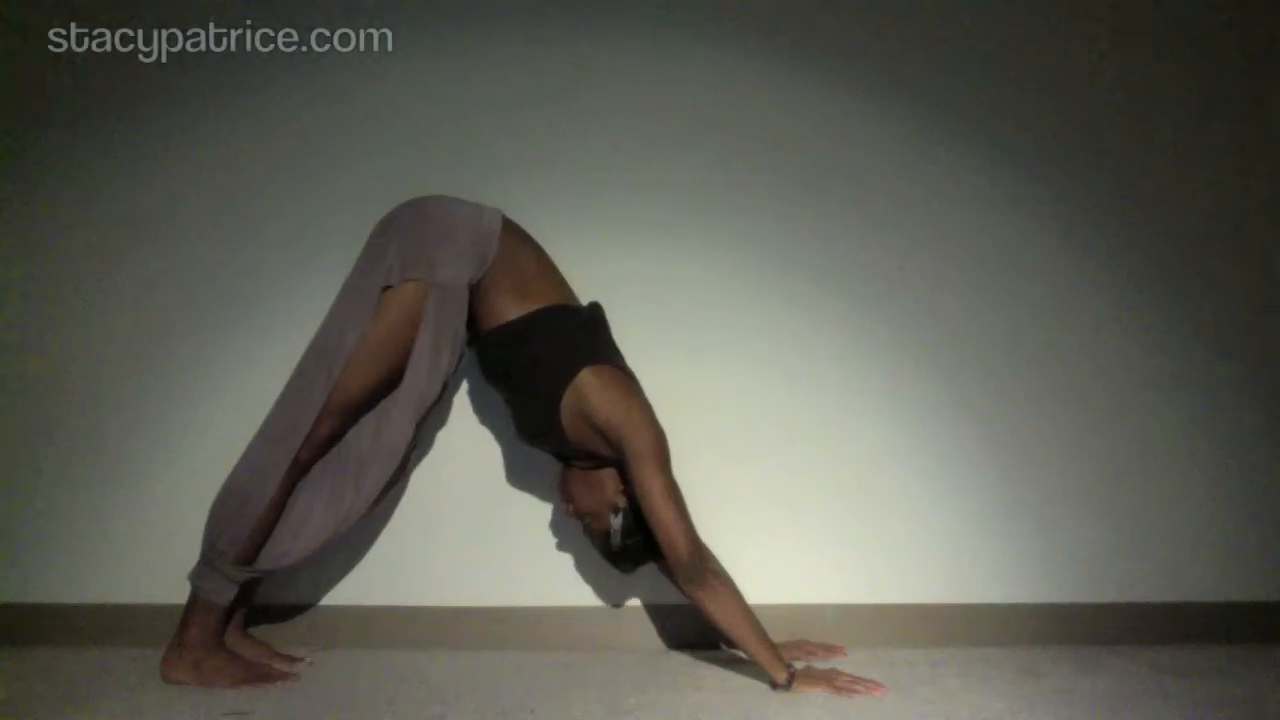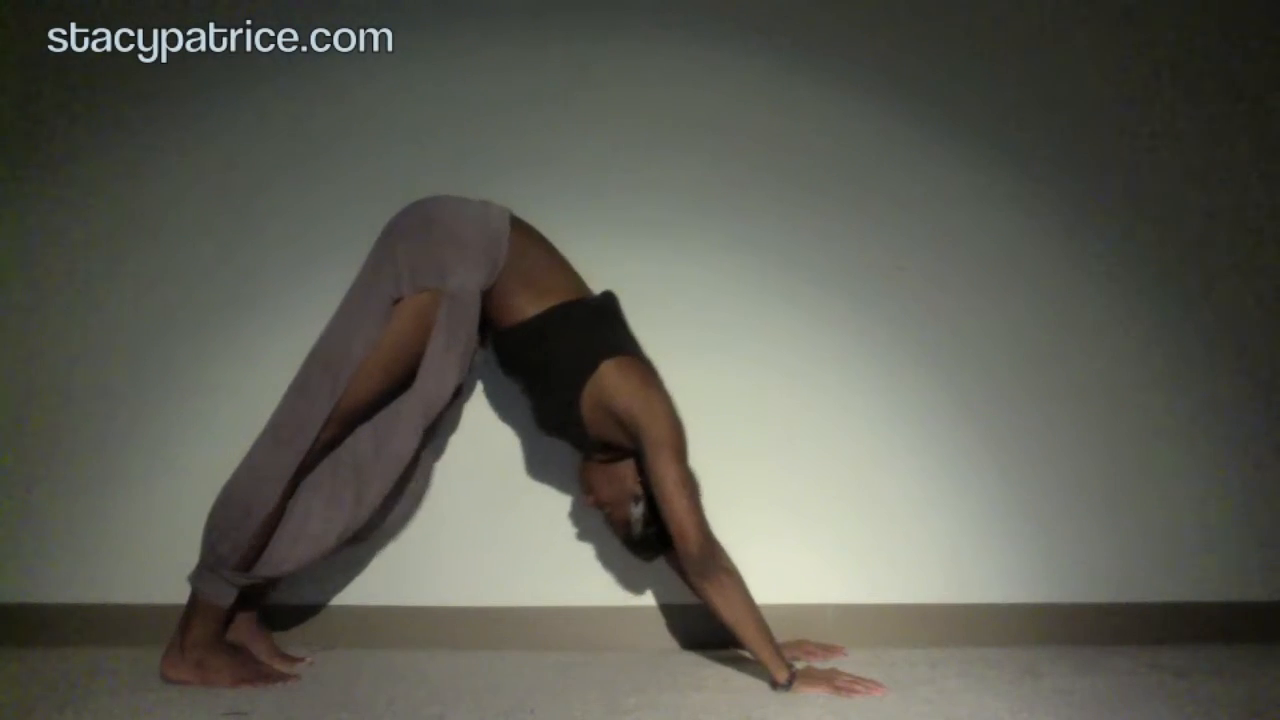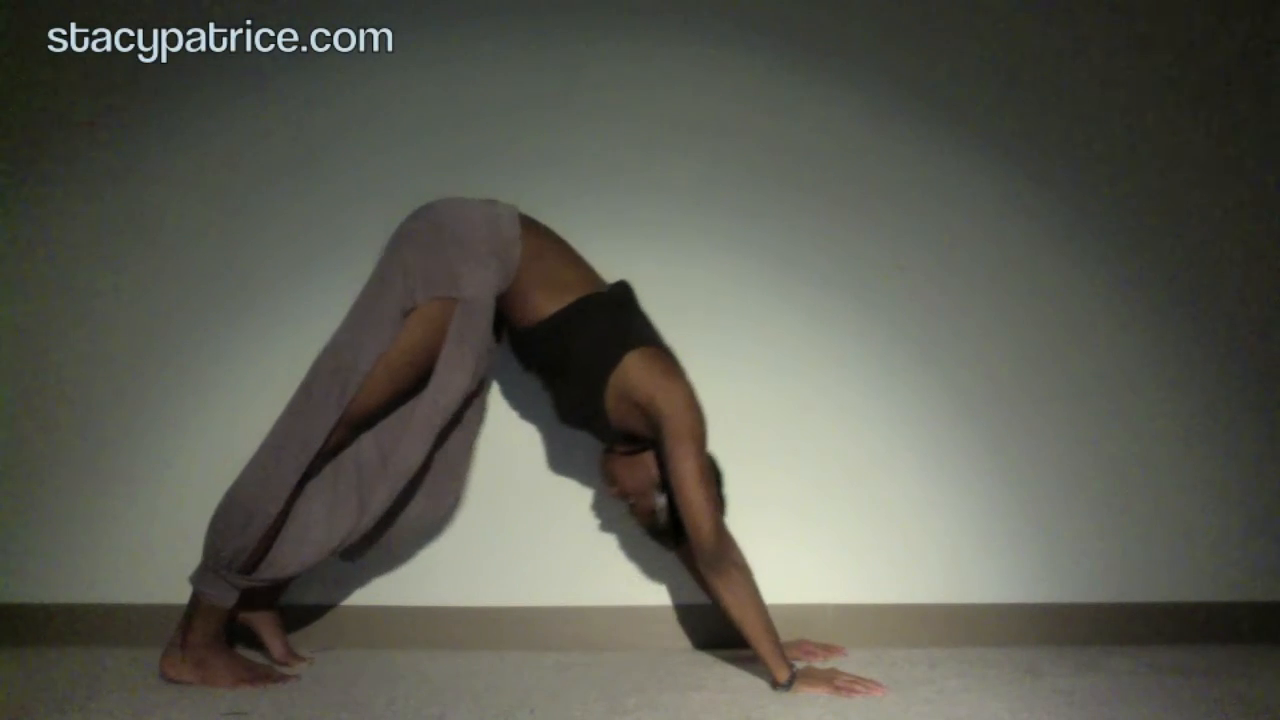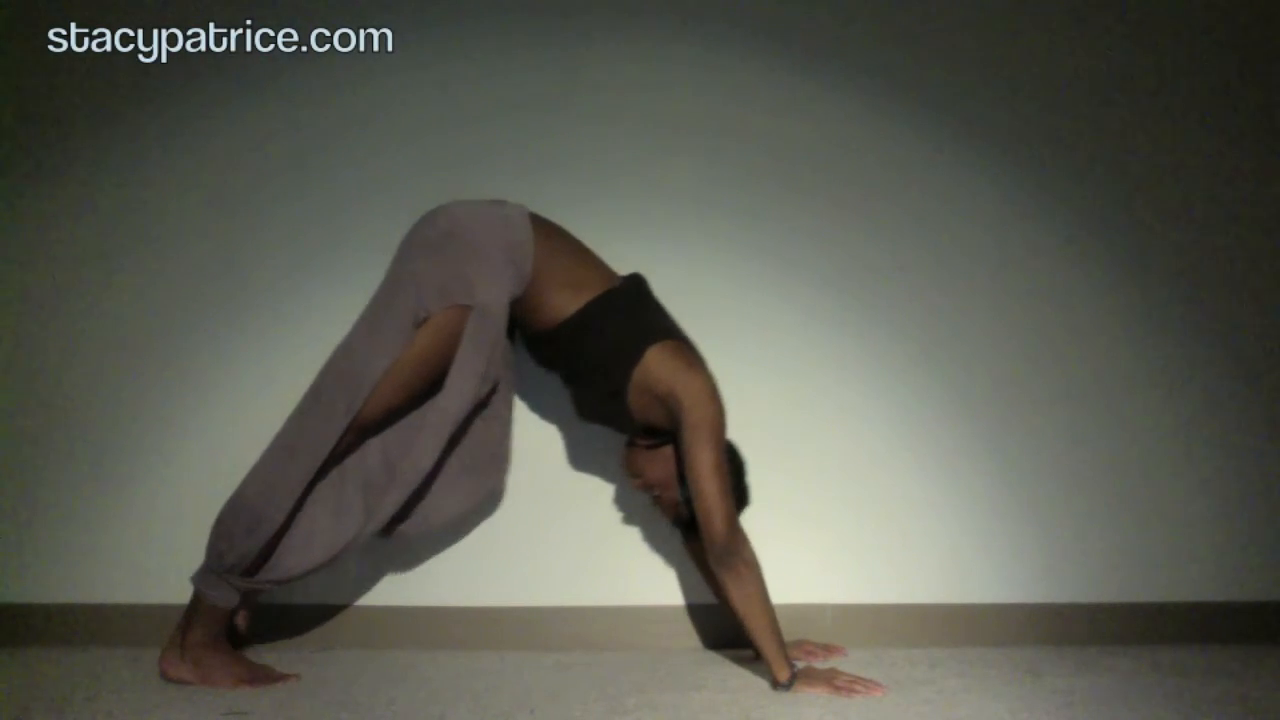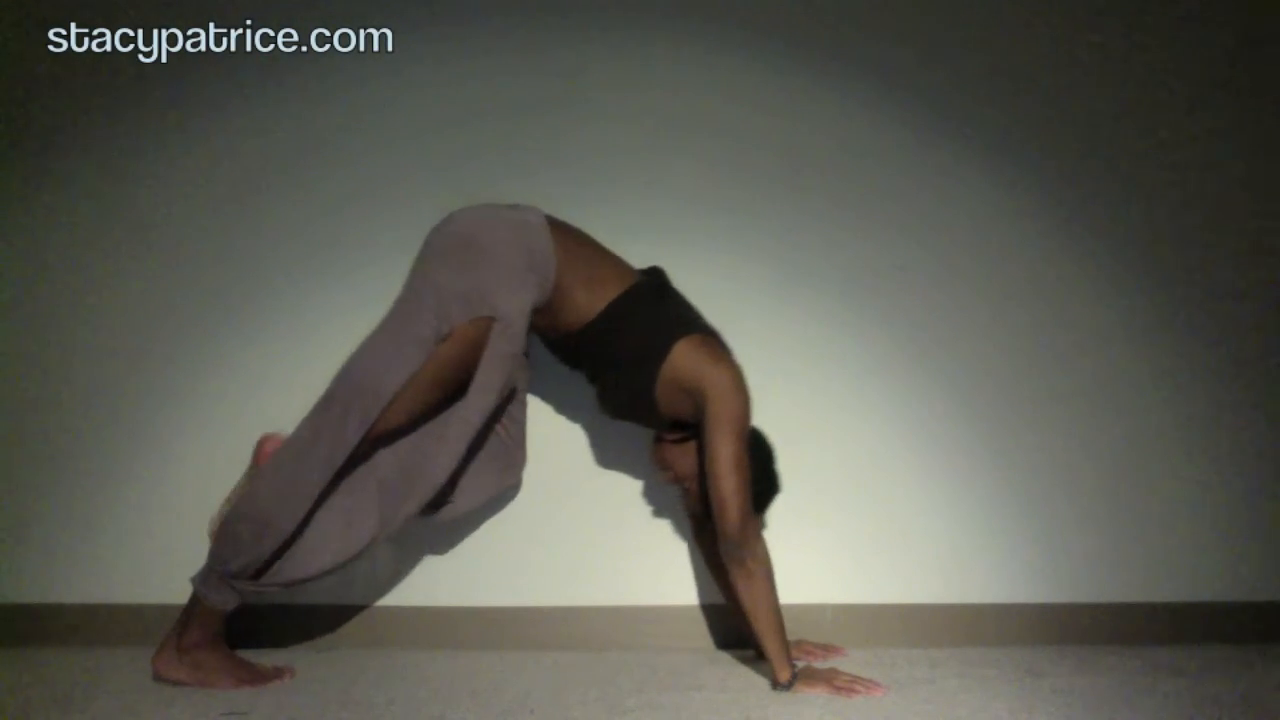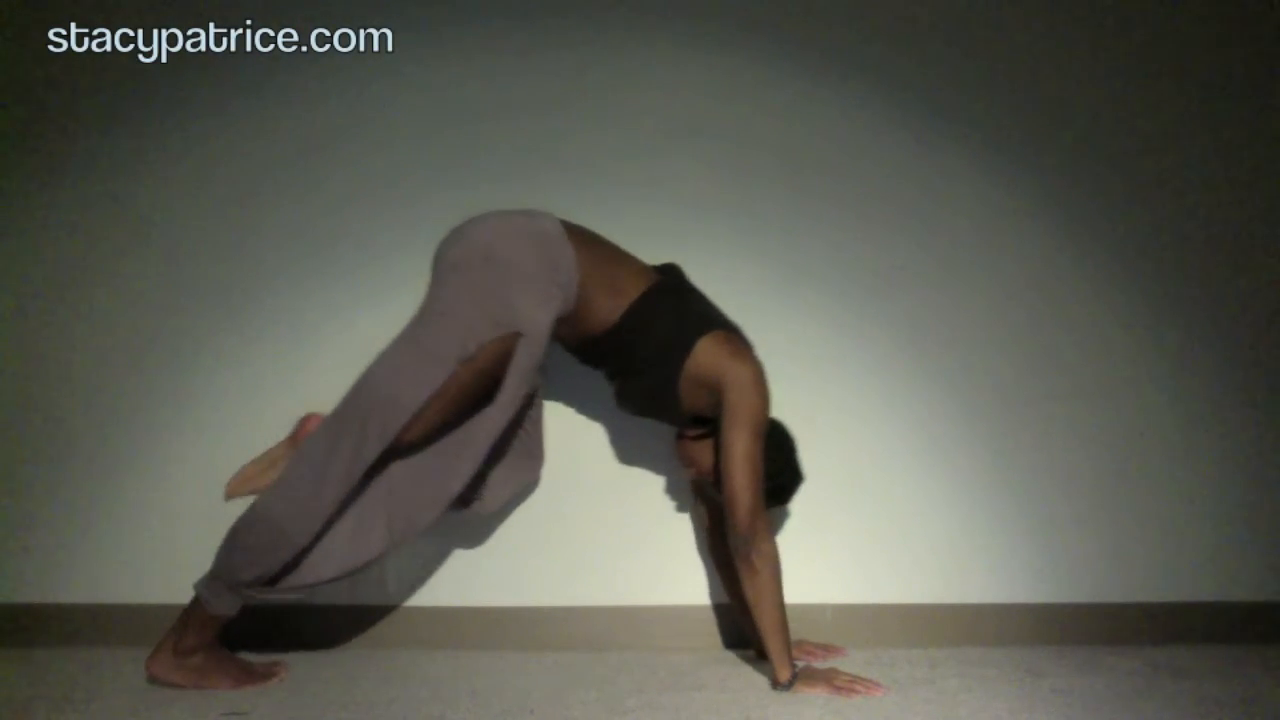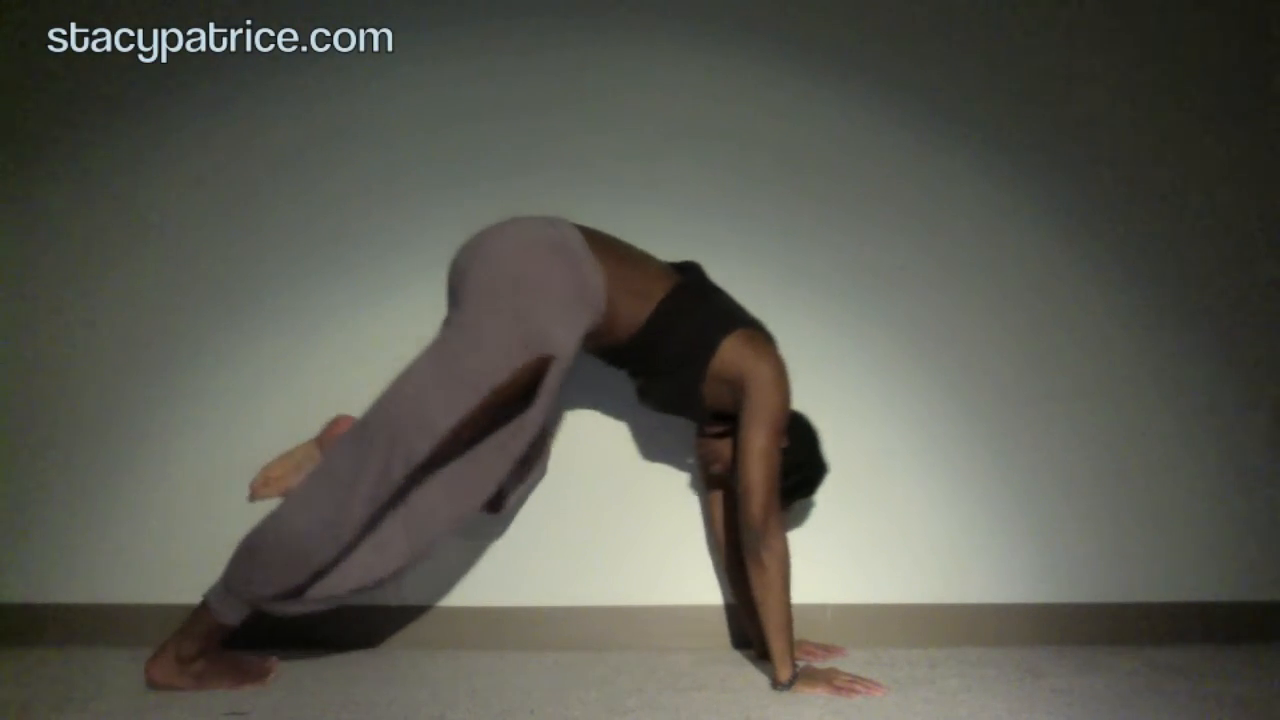
dt=0.3s
person 1, frame 1
left shoulder: (591, 434)
right shoulder: (623, 424)
left elbow: (681, 561)
right elbow: (689, 561)
left wrist: (766, 650)
right wrist: (782, 673)
left hip: (457, 277)
right hip: (439, 251)
left knee: (356, 462)
right knee: (308, 438)
left ankle: (226, 620)
right ankle: (193, 642)
person 1, frame 2
left shoulder: (611, 424)
right shoulder: (644, 416)
left elbow: (694, 555)
right elbow: (700, 554)
left wrist: (769, 649)
right wrist: (782, 671)
left hip: (463, 276)
right hip: (451, 253)
left knee: (367, 461)
right knee: (314, 439)
left ankle: (239, 611)
right ankle: (197, 638)
person 1, frame 3
left shoulder: (639, 417)
right shoulder: (667, 406)
left elbow: (701, 546)
right elbow: (712, 549)
left wrist: (771, 646)
right wrist: (784, 672)
left hip: (478, 281)
right hip: (464, 255)
left knee: (407, 466)
right knee: (326, 437)
left ankle: (258, 589)
right ankle: (197, 639)
person 1, frame 4
left shoulder: (655, 407)
right shoulder: (687, 394)
left elbow: (705, 537)
right elbow: (724, 543)
left wrist: (773, 647)
right wrist: (785, 672)
left hip: (483, 284)
right hip: (474, 256)
left knee: (462, 475)
right knee: (335, 436)
left ankle: (248, 567)
right ankle: (196, 637)
person 1, frame 5
left shoulder: (686, 401)
right shoulder: (715, 385)
left elbow: (716, 530)
right elbow: (738, 538)
left wrist: (770, 642)
right wrist: (787, 671)
left hip: (502, 283)
right hip: (495, 261)
left knee: (482, 468)
right knee: (353, 438)
left ankle: (296, 468)
right ankle: (190, 640)
person 1, frame 6
left shoulder: (702, 397)
right shoulder: (737, 382)
left elbow: (721, 525)
right elbow: (746, 533)
left wrist: (772, 641)
right wrist: (787, 671)
left hip: (513, 275)
right hip: (514, 270)
left knee: (497, 471)
right knee: (366, 454)
left ankle: (326, 448)
right ankle: (188, 642)
person 1, frame 7
left shoulder: (724, 390)
right shoulder: (760, 376)
left elbow: (725, 515)
right elbow: (759, 529)
left wrist: (766, 638)
right wrist: (787, 669)
left hip: (526, 264)
right hip: (537, 282)
left knee: (488, 473)
right knee: (387, 466)
left ankle: (355, 444)
right ankle: (189, 649)
